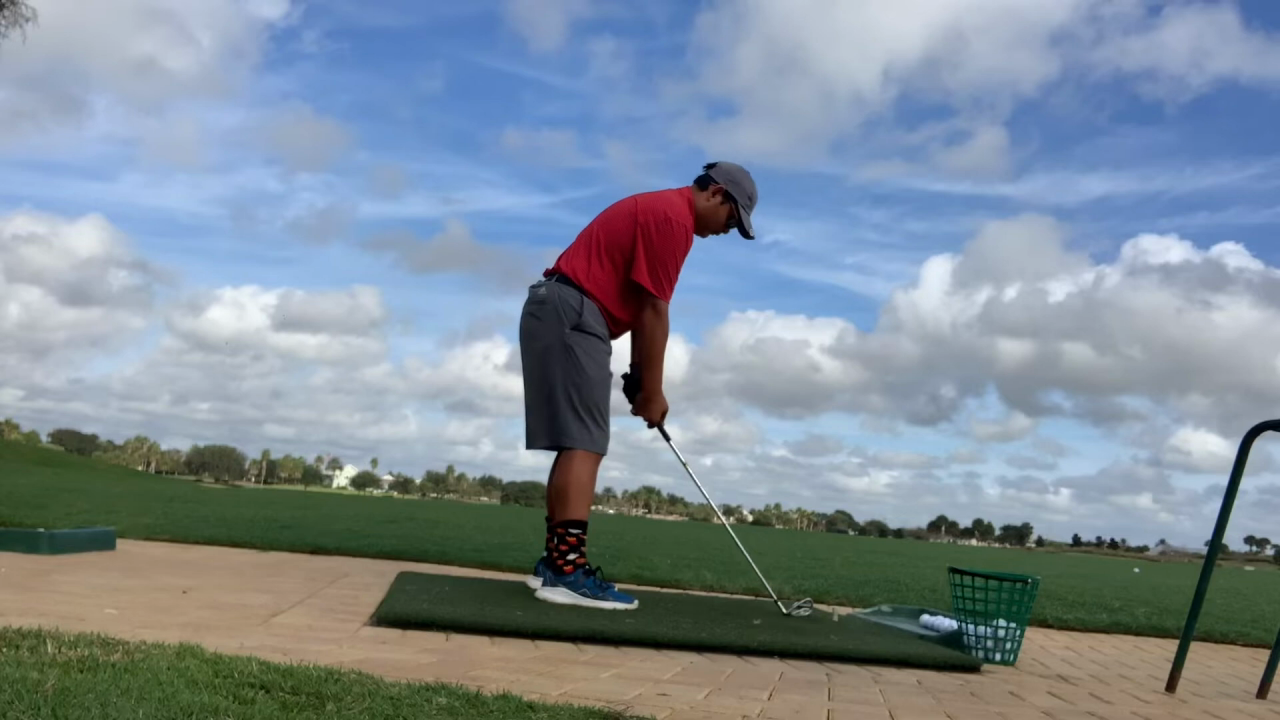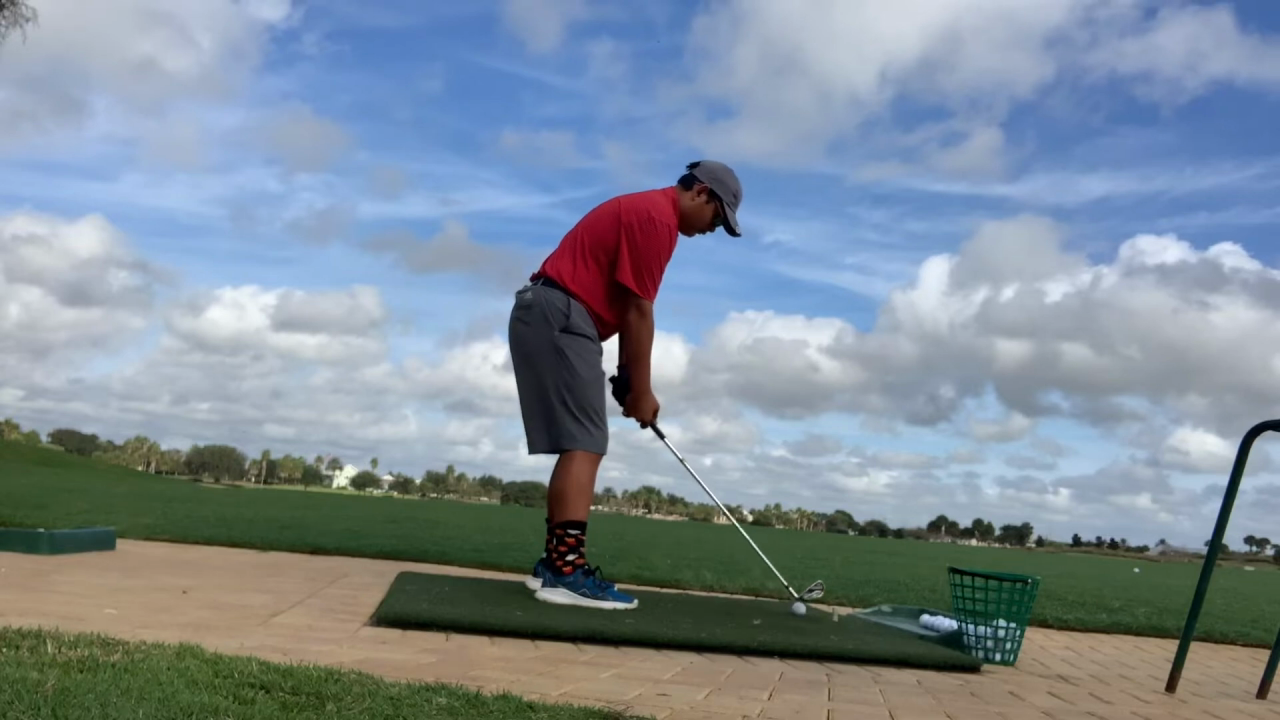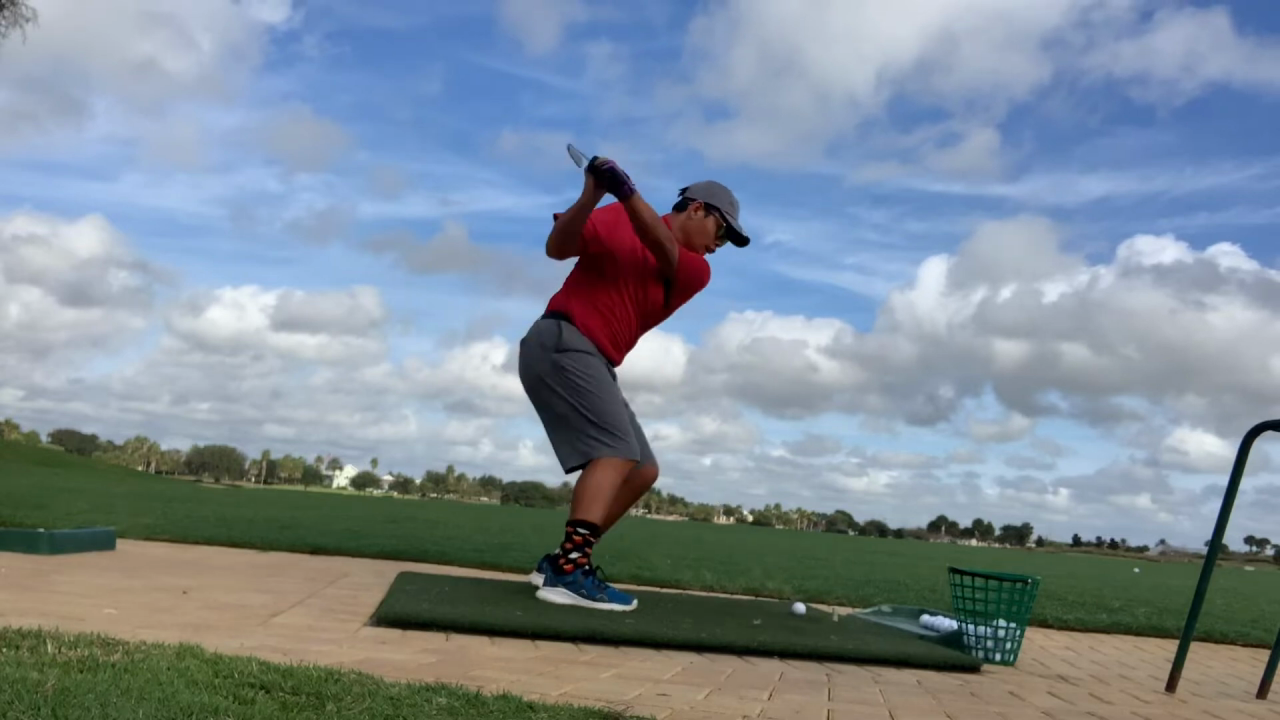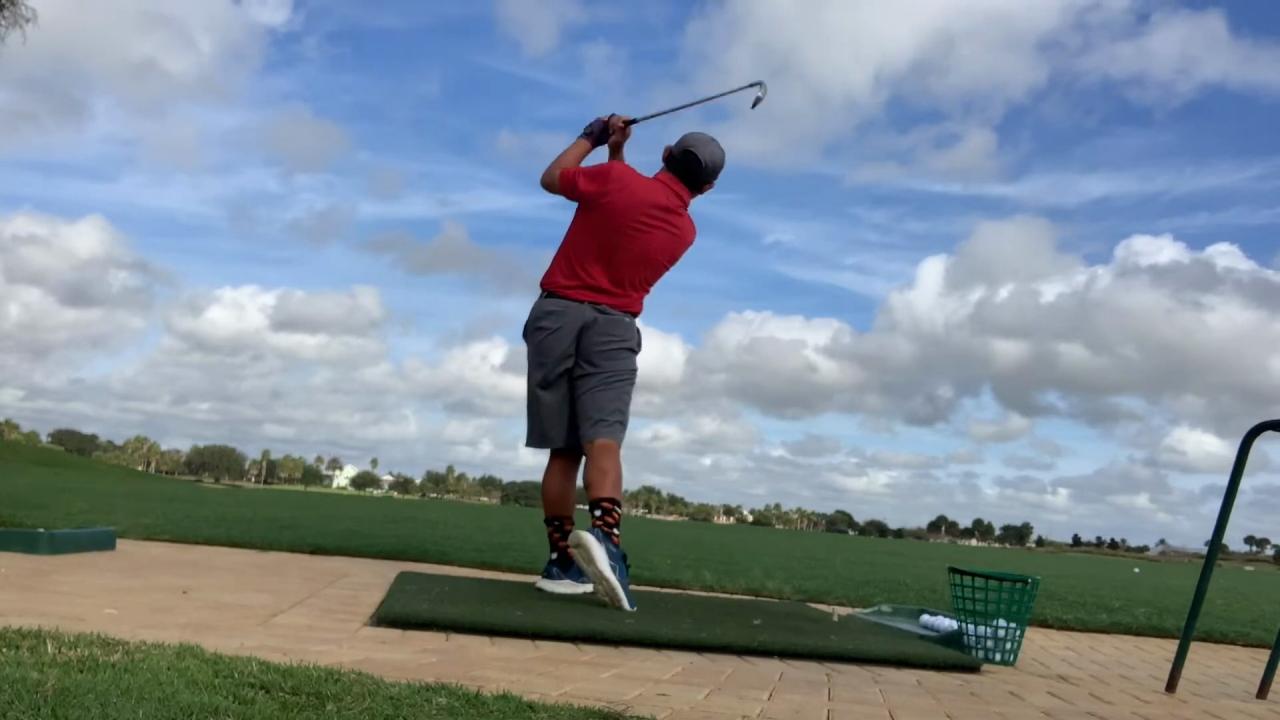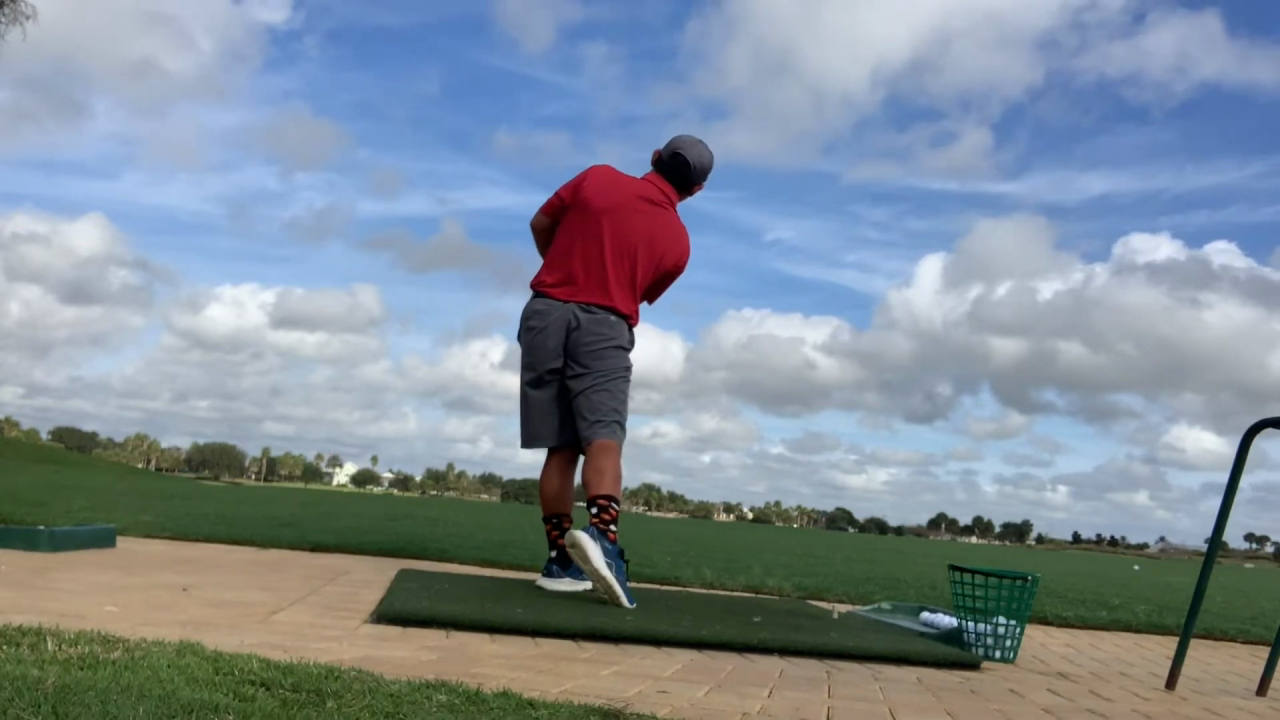
dt=1s
person 1, frame 1
left shoulder: (659, 210)
right shoulder: (674, 218)
left elbow: (639, 306)
right elbow: (653, 312)
left wrist: (639, 378)
right wrist: (653, 391)
left hip: (558, 313)
right hip: (571, 316)
left knee: (575, 443)
right knee: (584, 444)
left ankle: (556, 561)
right ankle: (568, 571)
person 1, frame 2
left shoulder: (649, 214)
right shoulder: (656, 217)
left elbow: (630, 307)
right elbow: (638, 311)
left wrist: (627, 374)
right wrist: (642, 389)
left hip: (551, 318)
right hip: (558, 316)
left knee: (579, 444)
right knee: (584, 444)
left ankle: (555, 562)
right ankle: (566, 571)
person 1, frame 3
left shoulder: (697, 273)
right shoulder: (620, 220)
left elbow: (668, 254)
right elbow: (557, 247)
left wrist: (629, 193)
right wrist: (590, 195)
left hip: (592, 363)
right hip: (561, 349)
left knee: (642, 471)
right knee: (615, 456)
left ankle: (563, 563)
right ankle: (570, 572)
person 1, frame 4
left shoulder: (618, 182)
right shoulder: (683, 233)
left elbow: (550, 180)
left wrist: (592, 138)
right wrist: (618, 153)
left hip: (555, 314)
right hip: (610, 327)
left knee: (563, 447)
right knee: (603, 438)
left ankle: (562, 561)
right ankle: (603, 535)
person 1, frame 5
left shoulder: (598, 178)
right shoulder: (677, 241)
left elbow: (540, 224)
left hip: (546, 313)
right hip: (603, 327)
left knee: (562, 446)
right knee: (604, 437)
left ankle: (561, 558)
right ankle: (601, 534)
